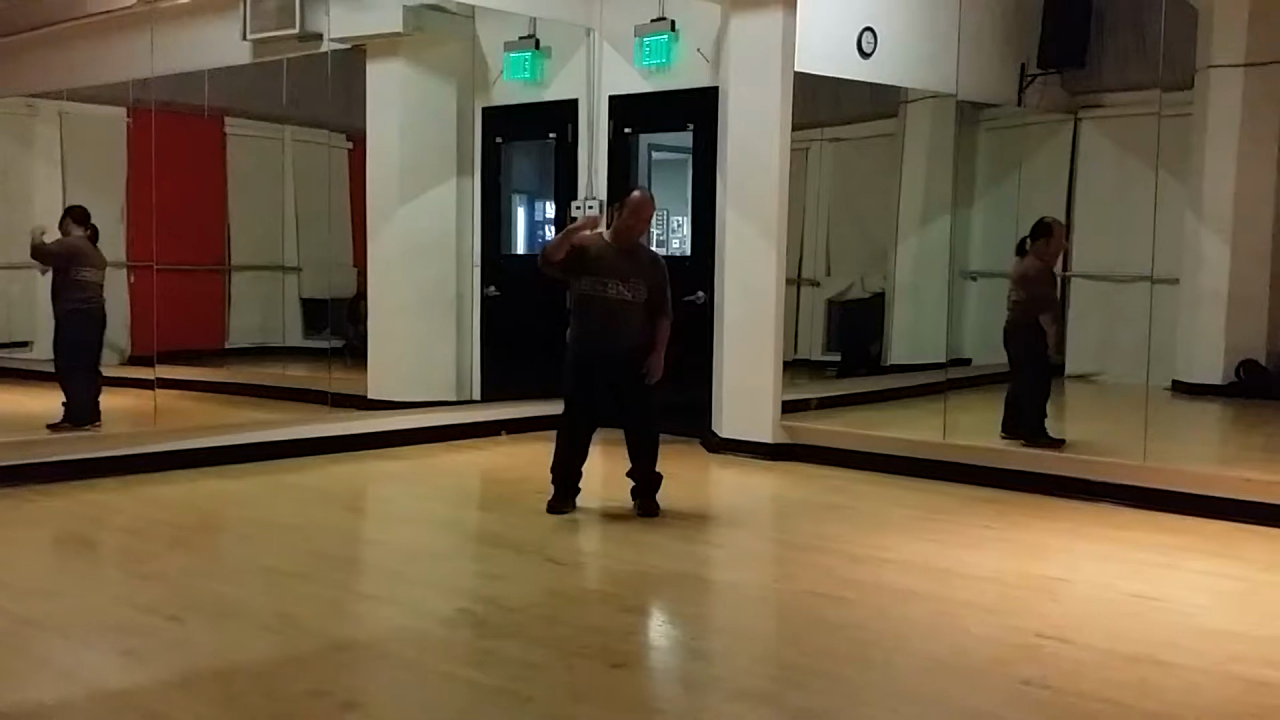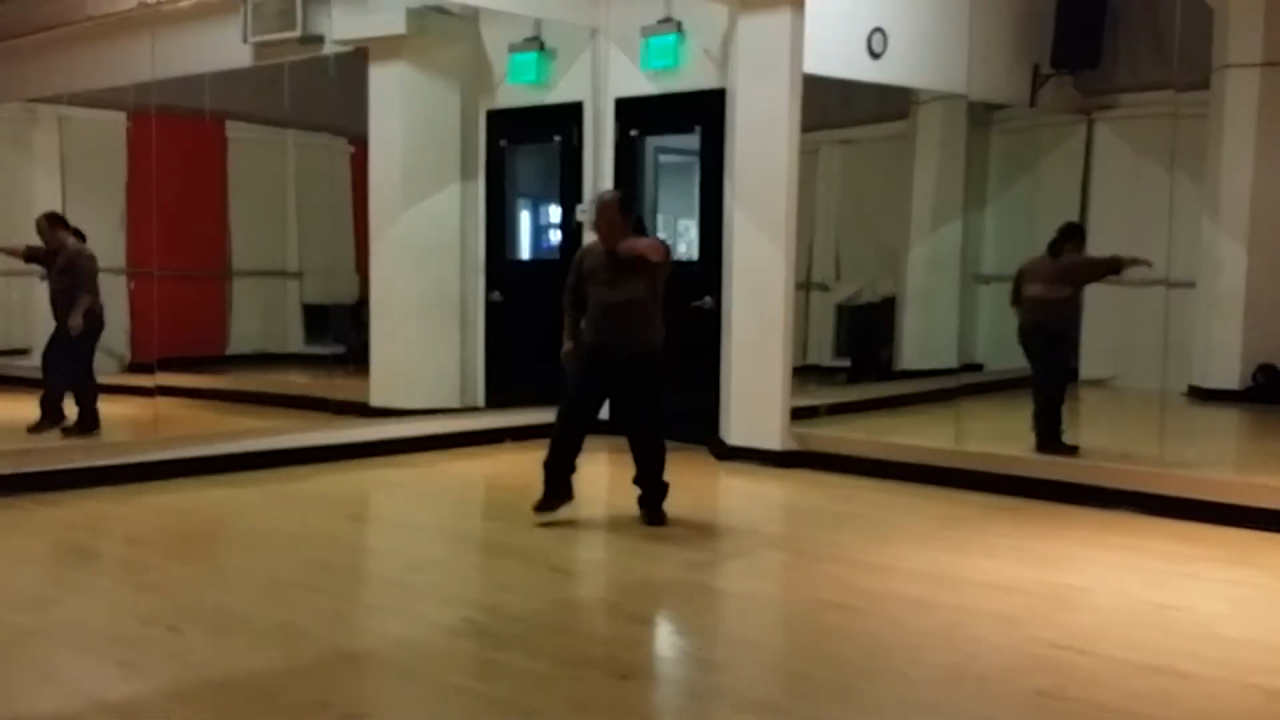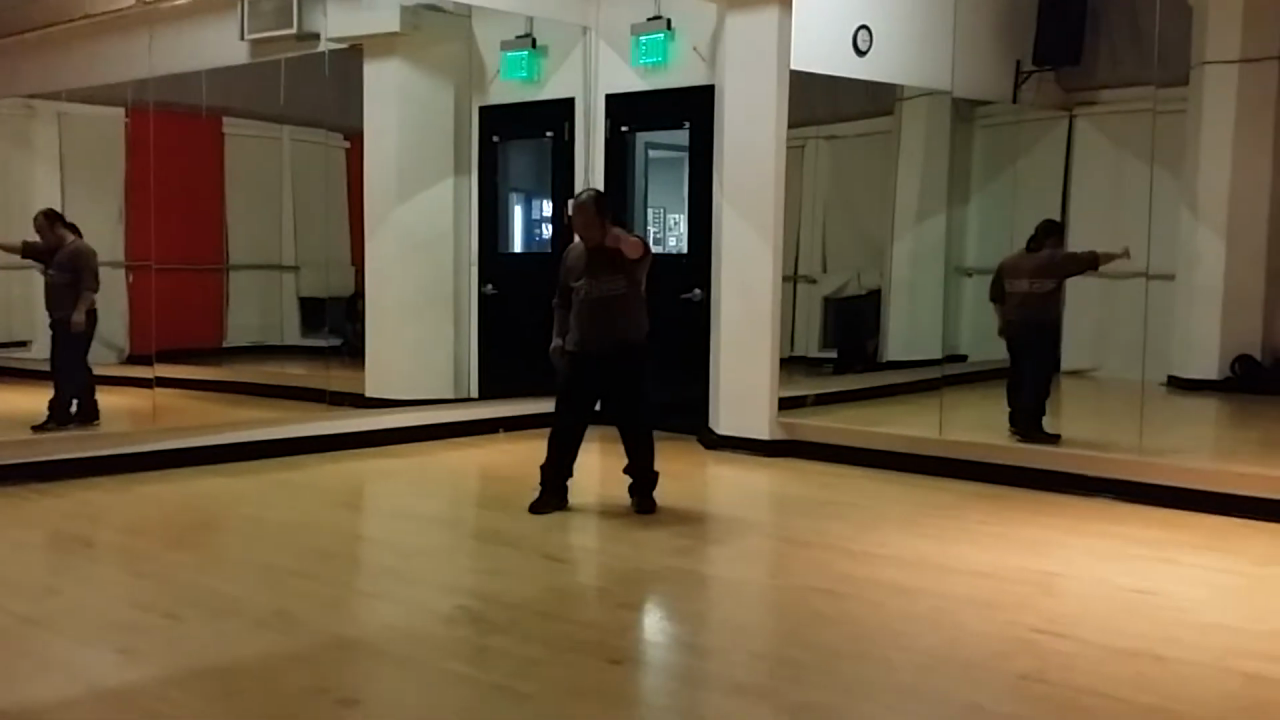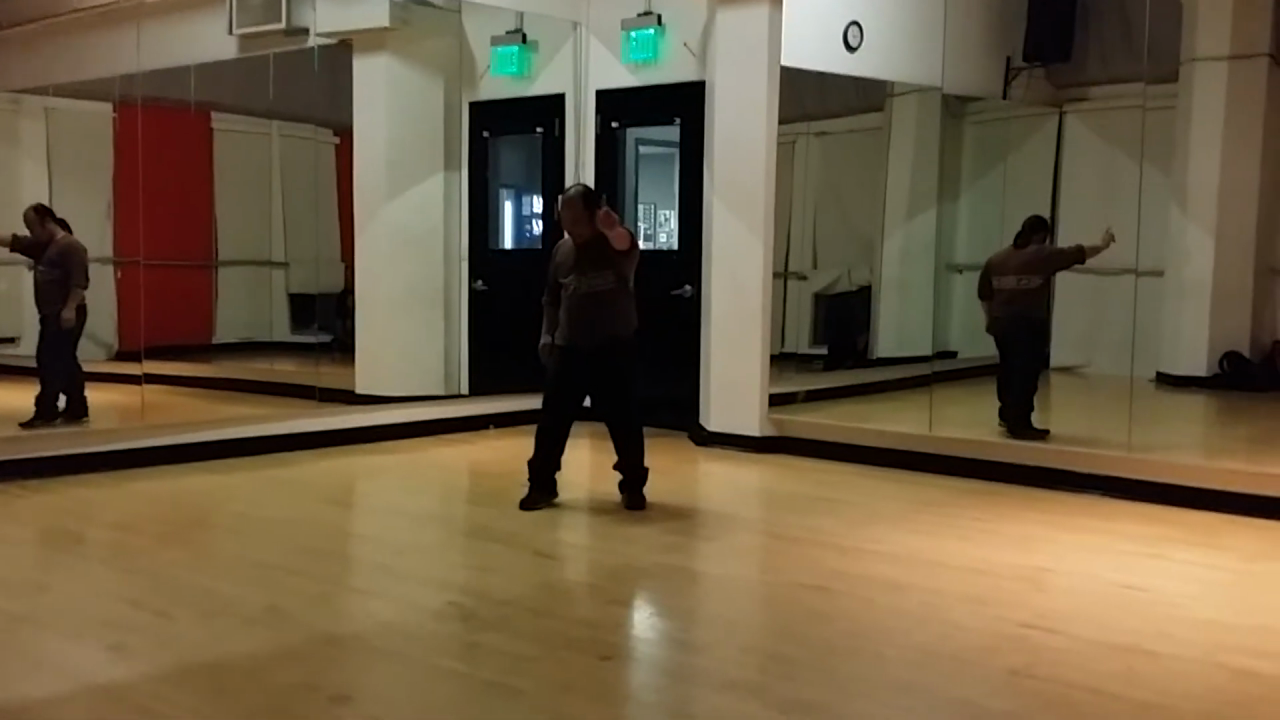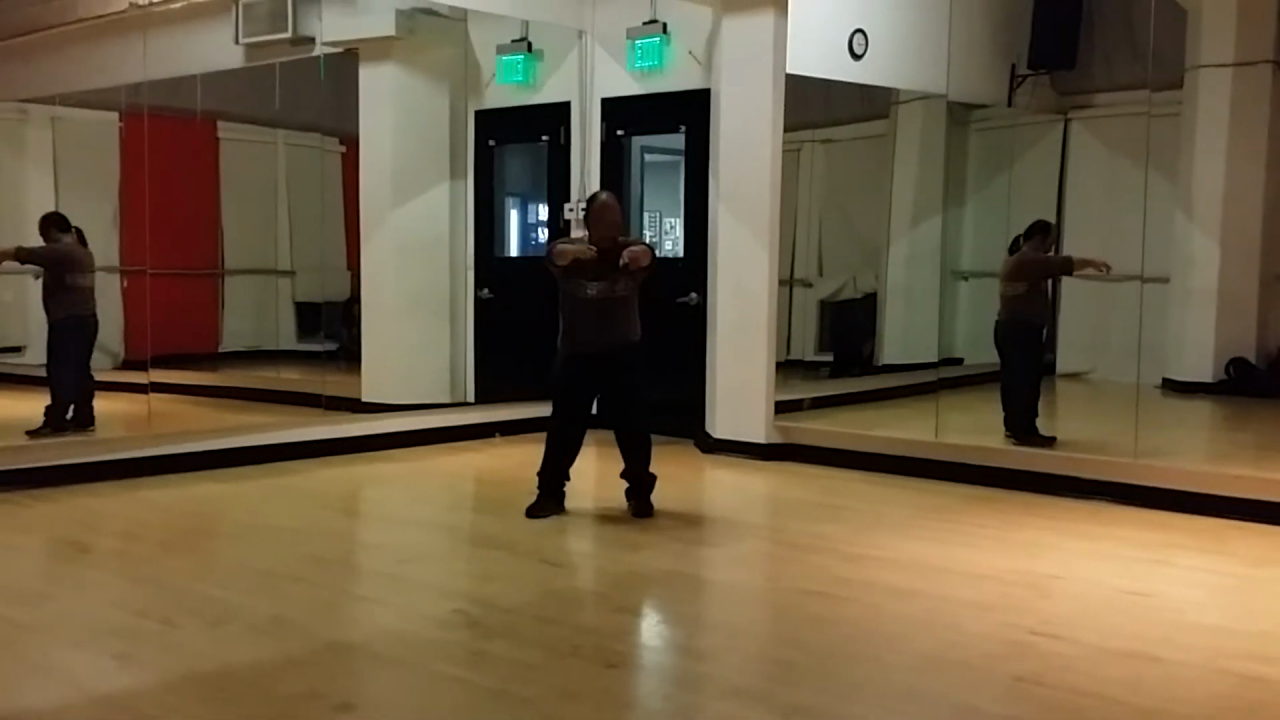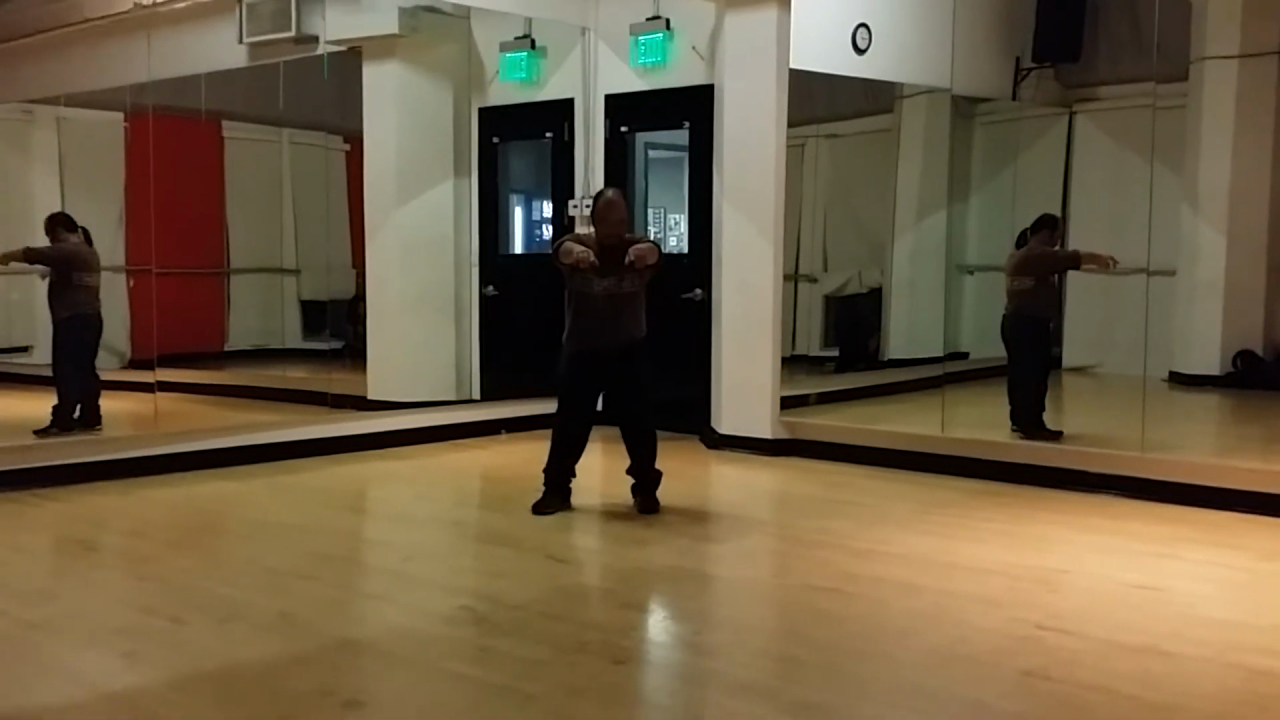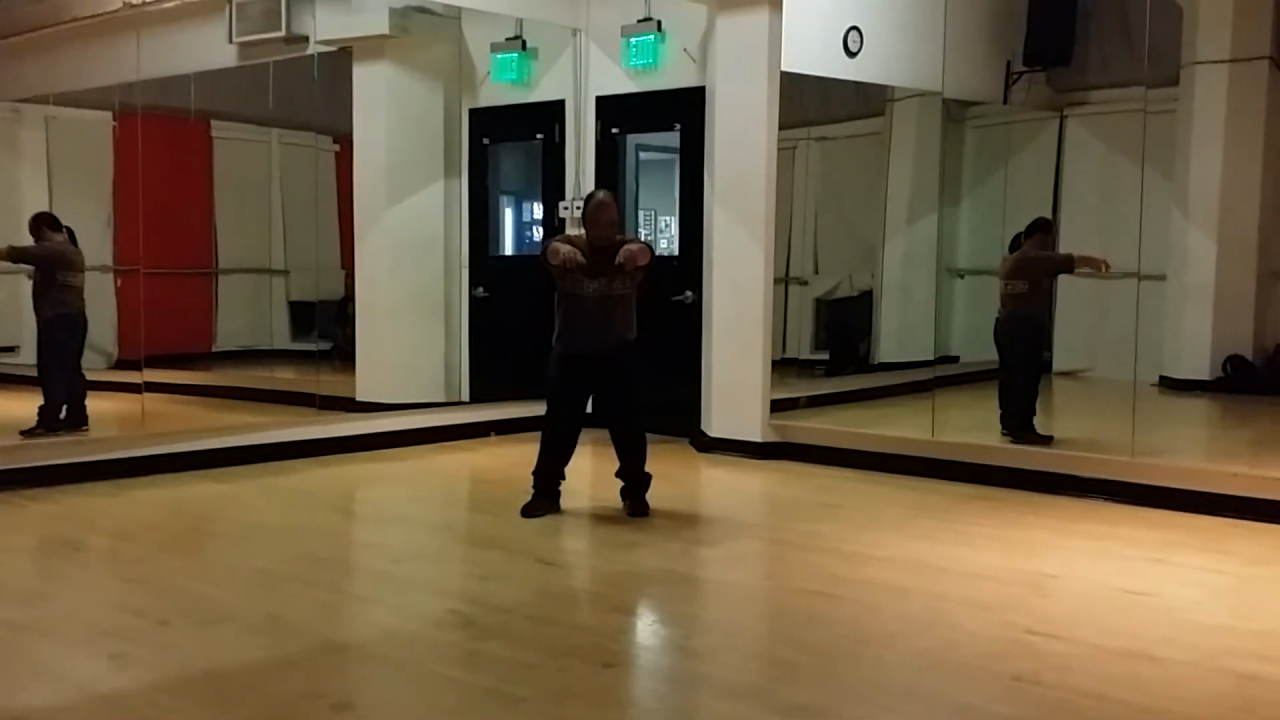
dt=0.7s
person 1, frame 1
left shoulder: (652, 263)
right shoulder: (583, 247)
left elbow: (662, 313)
right elbow: (549, 262)
left wrist: (659, 353)
right wrist: (572, 232)
left hip: (634, 358)
right hip: (586, 356)
left knee: (642, 426)
right knee: (576, 424)
left ankle: (645, 492)
right ankle: (564, 490)
person 1, frame 2
left shoulder: (649, 254)
right shoulder: (587, 255)
left elbow: (659, 252)
right elbow: (572, 302)
left wrist: (640, 246)
right wrist: (569, 339)
left hip: (640, 358)
right hip: (593, 355)
left knee: (646, 431)
right knee: (571, 419)
left ankle: (652, 500)
right ankle: (558, 486)
person 1, frame 3
left shoulder: (627, 251)
right shoulder: (572, 254)
left elbow: (637, 251)
right elbow: (563, 301)
left wrist: (622, 241)
right wrist: (558, 337)
left hip: (625, 354)
right hip: (580, 353)
left knee: (634, 424)
right knee: (566, 422)
left ankle: (643, 489)
right ankle: (553, 489)
person 1, frame 4
left shoulder: (615, 246)
right shoulder: (561, 250)
left elbow: (623, 242)
left wrist: (612, 228)
right wrist: (547, 334)
left hip: (614, 349)
right hip: (568, 349)
left knee: (623, 421)
right knee: (553, 418)
left ankle: (633, 485)
right ankle: (542, 485)
person 1, frame 5
left shoulder: (629, 251)
right shoulder: (571, 252)
left elbow: (646, 255)
right elbow: (556, 253)
left wrist: (637, 254)
right wrist: (572, 251)
left hip: (622, 356)
right hip: (576, 356)
left knee: (632, 428)
right knee: (564, 427)
left ankle: (640, 492)
right ankle: (550, 493)
person 1, frame 6
left shoulder: (636, 248)
right shoulder: (577, 245)
left elbow: (654, 253)
right elbow: (561, 250)
left wrist: (643, 251)
right wrist: (576, 251)
left hip: (627, 353)
right hip: (580, 352)
left knee: (638, 424)
right knee: (569, 423)
left ankle: (646, 489)
right ankle: (556, 490)
person 1, frame 7
left shoulder: (627, 252)
right shoulder: (568, 251)
left elbow: (645, 256)
right elbow: (551, 253)
left wrist: (635, 253)
right wrist: (562, 251)
left hip: (619, 355)
right hip: (570, 355)
left knee: (627, 427)
right knee: (559, 426)
left ankle: (635, 492)
right ankle: (545, 492)
person 2, frame 1
left shoulder: (1027, 261)
right shoulder: (1037, 269)
left elbow: (1051, 262)
right elbow: (1043, 308)
left wrist: (1059, 252)
right wrist: (1052, 335)
left hip: (1016, 330)
right hip: (1030, 334)
left knee: (1020, 381)
right knee: (1036, 383)
left ankle: (1012, 427)
right ankle: (1033, 433)
person 2, frame 2
left shoulder: (1029, 266)
right shoulder: (1075, 265)
left elbow: (1016, 299)
right elbow: (1111, 265)
left wrist: (1025, 321)
right wrist: (1136, 261)
left hip: (1029, 330)
right hip: (1055, 334)
left knee: (1044, 380)
right knee: (1053, 384)
left ankle: (1044, 427)
right ankle: (1048, 439)
person 2, frame 3
left shoulder: (1008, 263)
right shoulder: (1056, 260)
left elbow: (997, 296)
right elbow: (1091, 259)
left wrist: (1003, 322)
right wrist: (1117, 255)
left hip: (1014, 326)
right hip: (1041, 329)
left knee: (1019, 374)
right knee: (1038, 377)
left ankle: (1017, 421)
right ankle: (1030, 428)
person 2, frame 4
left shoulder: (996, 259)
right shoulder: (1043, 255)
left elbow: (985, 293)
right elbow: (1078, 253)
left wrist: (990, 318)
right wrist: (1103, 245)
left hip: (1002, 323)
right hip: (1029, 325)
left knee: (1008, 370)
right knee: (1026, 373)
left ankle: (1008, 416)
right ankle: (1019, 425)
person 2, frame 5
left shoulder: (1013, 260)
right shoulder: (1032, 260)
right elbow: (1066, 264)
right wrist: (1093, 262)
left hip: (1007, 327)
right hip: (1024, 330)
left knee: (1012, 378)
right knee: (1027, 380)
left ankle: (1013, 426)
right ankle: (1024, 432)
person 2, frame 6
left shoulder: (1018, 255)
right shoulder: (1041, 255)
left elbow: (1064, 260)
right elbow: (1078, 258)
right wrist: (1103, 258)
left hip: (1014, 321)
right hip: (1032, 324)
left knee: (1020, 372)
right knee: (1035, 374)
left ankle: (1020, 419)
right ankle: (1032, 425)
person 2, frame 7
left shoulder: (1012, 259)
right shoulder: (1035, 259)
left elbow: (1059, 262)
right elbow: (1073, 261)
left wrist: (1089, 262)
right wrist: (1096, 262)
left hip: (1007, 324)
right hip: (1026, 327)
left knee: (1010, 376)
right knee: (1026, 378)
left ankle: (1010, 423)
right ankle: (1022, 429)
person 3, frame 1
left shoulder: (68, 245)
right shoulder: (96, 252)
left elbow: (40, 253)
left wrist: (36, 234)
left hip: (74, 316)
right hip: (95, 314)
left knee: (70, 368)
right knee: (87, 367)
left ankle: (78, 418)
right ankle: (91, 414)
person 3, frame 2
left shoulder: (79, 254)
right shoulder: (57, 254)
left elbow: (87, 288)
right elbow: (28, 253)
left wrist: (77, 315)
left hip: (82, 321)
right hip: (74, 321)
left knee: (55, 362)
right knee: (80, 371)
left ankle: (53, 414)
right ankle: (88, 421)
person 3, frame 3
left shoulder: (81, 251)
right shoulder: (51, 250)
left elbow: (90, 285)
right elbow: (24, 248)
left wrist: (80, 311)
left hip: (77, 320)
right hip: (62, 319)
left knee: (64, 366)
right knee: (75, 366)
left ankle: (59, 416)
right ankle: (87, 413)
person 3, frame 4
left shoulder: (70, 247)
right shoulder: (42, 246)
left elbow: (79, 282)
left wrist: (70, 309)
left hip: (65, 316)
right hip: (51, 315)
left knee: (50, 361)
right knee: (65, 362)
left ankle: (47, 412)
right ankle: (77, 410)
person 3, frame 5
left shoulder: (60, 252)
right shoulder: (82, 251)
left elbow: (23, 254)
right elbow: (38, 256)
left hip: (68, 323)
right hip: (85, 320)
left knee: (61, 372)
right knee: (79, 371)
left ankle: (55, 422)
right ankle: (83, 419)
person 3, frame 6
left shoulder: (67, 251)
right shoulder: (88, 251)
left elbow: (31, 254)
right elbow: (44, 256)
left hip: (72, 321)
right hip: (89, 319)
left knee: (67, 371)
right knee: (85, 370)
left ankle: (63, 421)
right ankle: (90, 418)
person 3, frame 7
left shoulder: (51, 250)
right shoulder: (72, 251)
right elbow: (30, 254)
left hip: (57, 320)
right hip: (75, 318)
left knee: (52, 371)
right knee: (71, 370)
left ankle: (50, 421)
right ankle: (77, 418)
